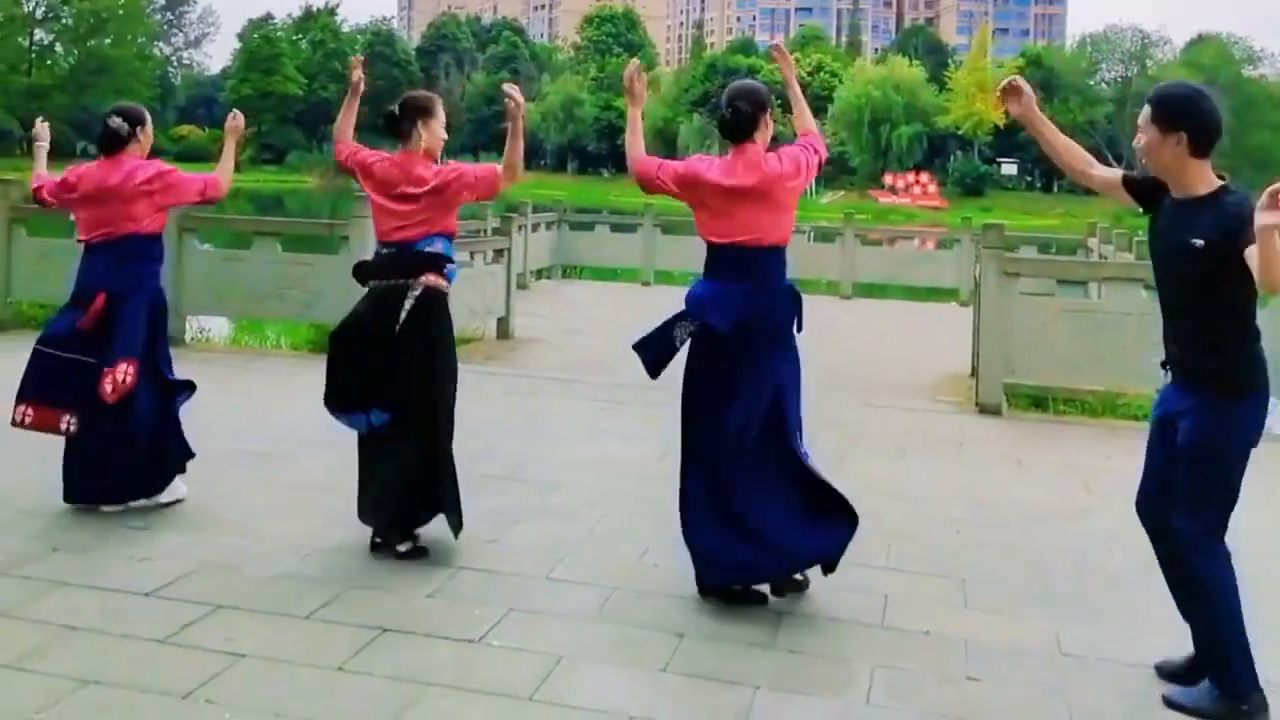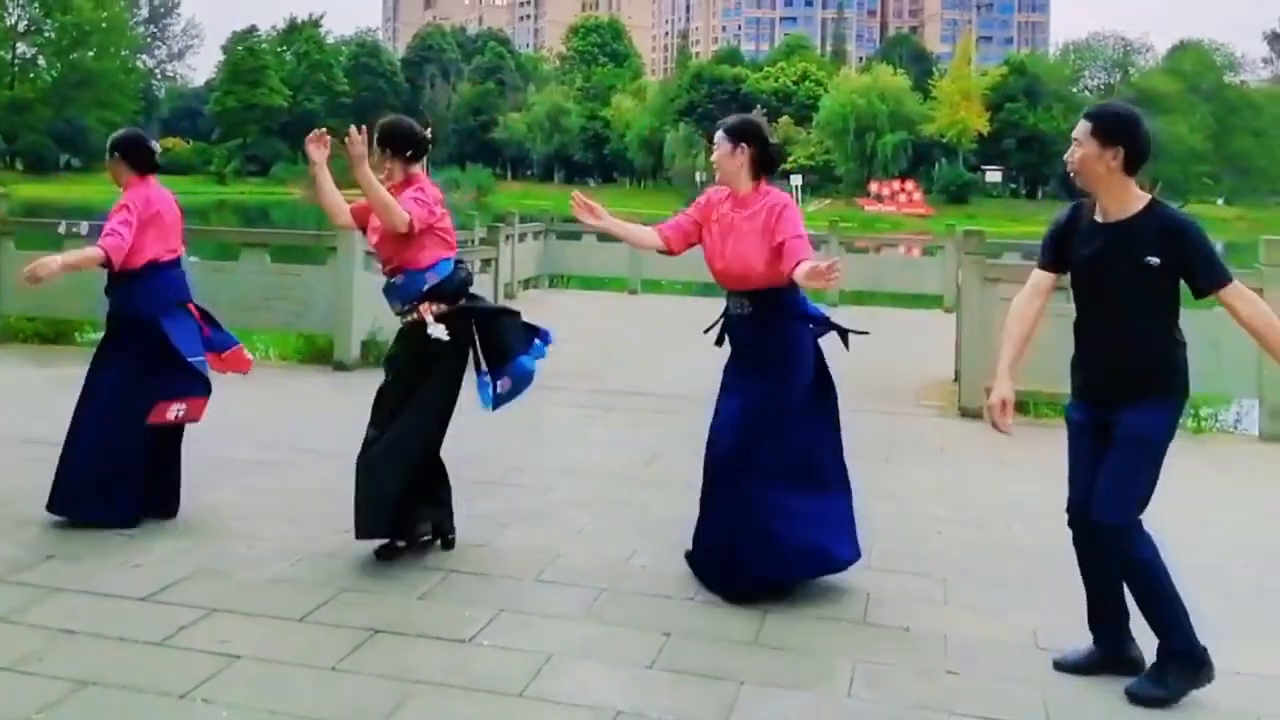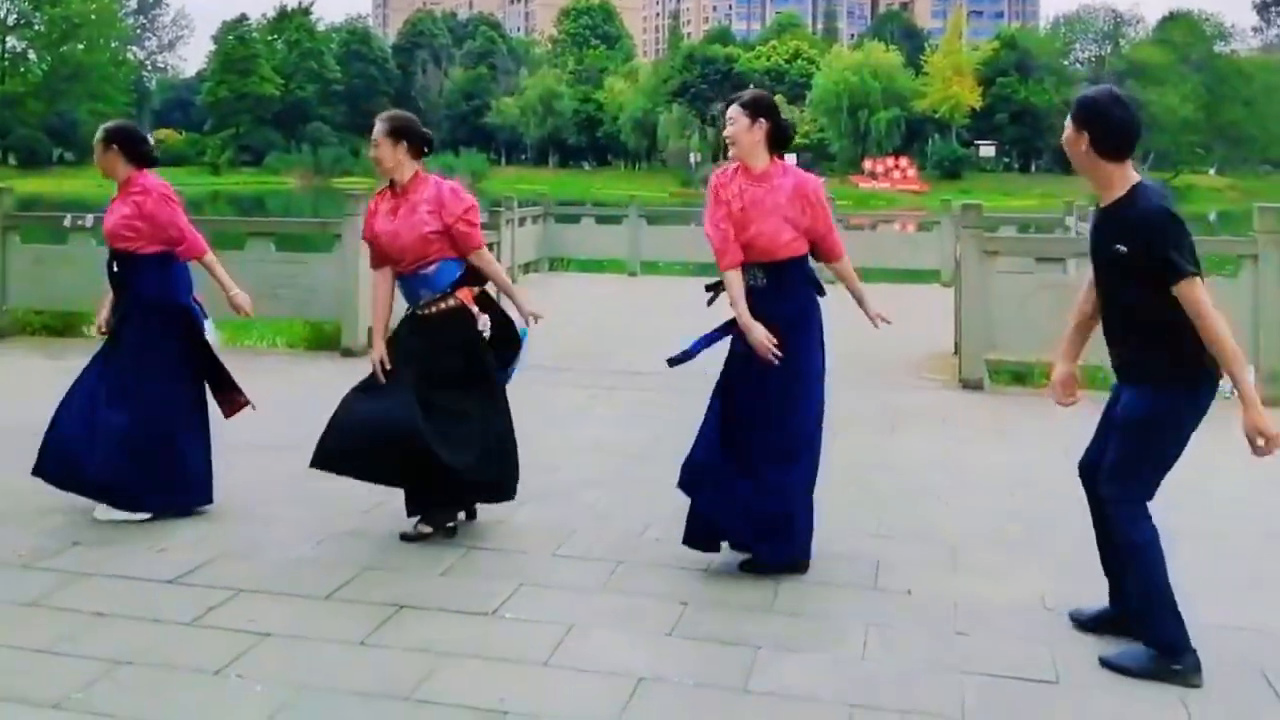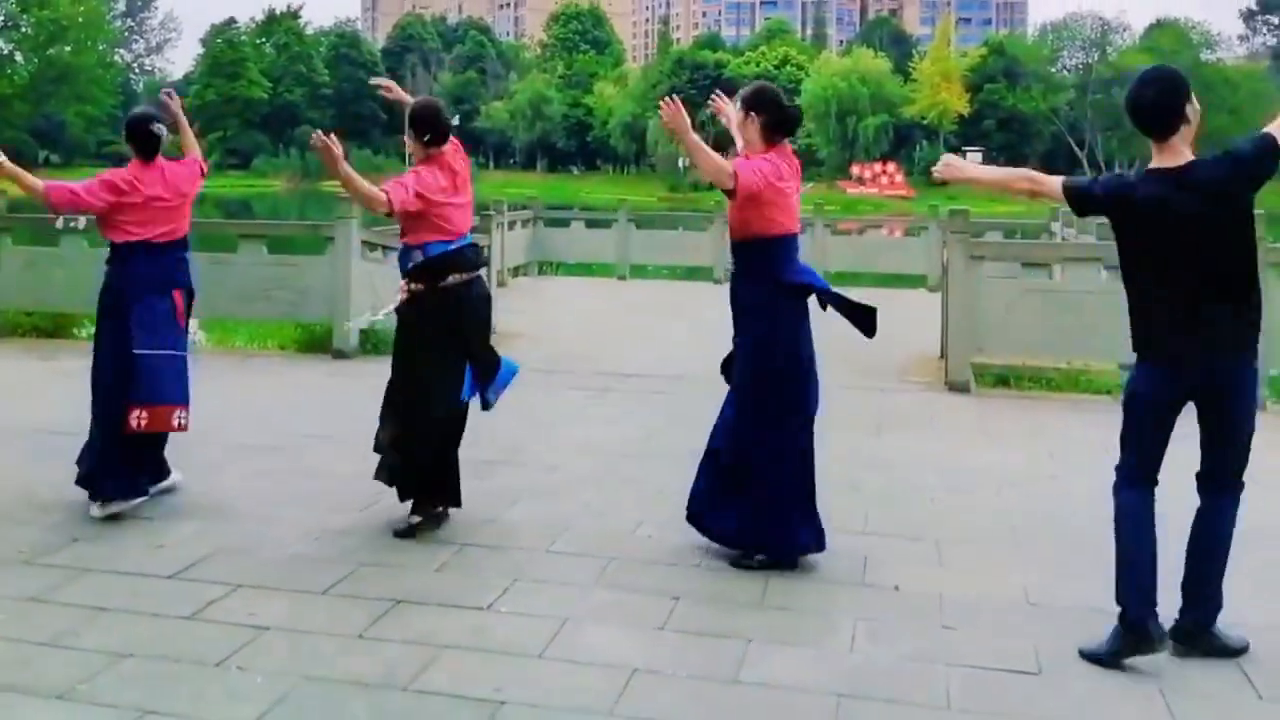
dt=0.4s
person 1, frame 1
right shoulder: (1162, 194)
right elbow: (1093, 173)
right wrist: (1033, 116)
right hip: (1183, 386)
left knee: (1195, 527)
right knee: (1157, 510)
right ankle: (1213, 647)
person 1, frame 2
left shoulder: (1170, 230)
right shoulder: (1071, 227)
right elbow: (1032, 295)
right wrist: (1003, 377)
left hip: (1149, 399)
right hip: (1088, 397)
left knee: (1113, 518)
right knee: (1083, 516)
left ankle: (1185, 653)
right ankle: (1111, 643)
person 1, frame 3
left shoulder: (1148, 216)
right shoulder: (1108, 212)
left elbow: (1203, 309)
right elbow: (1097, 288)
right wrist: (1066, 356)
left hip: (1172, 381)
right hip: (1158, 375)
left knee: (1121, 497)
right knee: (1099, 471)
left ankle: (1171, 649)
right ankle: (1128, 606)
person 1, frame 4
left shoulder: (1123, 191)
right shoulder: (1229, 174)
left elbow: (1034, 185)
left wrist: (965, 171)
left hip: (1160, 361)
right hip: (1231, 356)
left knee: (1135, 483)
right knee: (1220, 487)
left ankle: (1139, 621)
right ankle: (1198, 625)
person 2, frame 1
left shoulder: (705, 172)
right shoulder: (789, 168)
left elbow: (642, 169)
right elbow: (816, 143)
left wrist: (635, 106)
right wrist: (793, 83)
left hip: (717, 304)
right hip: (768, 307)
left knee: (715, 435)
right knee: (772, 432)
left ankle: (724, 570)
right ankle: (784, 560)
person 2, frame 2
left shoulder: (778, 205)
right shoulder: (714, 204)
left elbow: (799, 264)
right elbow: (664, 238)
left wrist: (812, 275)
right wrist: (605, 221)
left hip: (783, 342)
right hip: (746, 340)
left knee: (750, 454)
right knee: (743, 451)
left ankle: (771, 569)
person 2, frame 3
left shoulder: (802, 186)
right shoulder: (722, 182)
left elbow: (833, 251)
right elbow: (727, 256)
left wrist: (865, 303)
right wrist: (744, 319)
left hip: (793, 311)
right hip: (750, 316)
left knee: (784, 430)
right knee: (735, 422)
left ankle: (785, 548)
right ankle: (751, 529)
person 2, frame 4
left shoulder: (766, 170)
right shoulder: (778, 157)
left elbow: (724, 175)
right elbow: (738, 157)
left wrist: (683, 130)
right wrist: (728, 119)
left hip: (769, 300)
right hip: (776, 297)
left knee: (773, 417)
right knee: (755, 411)
left ankle: (780, 539)
right ankle: (758, 525)
person 3, frame 1
left shoulder: (377, 167)
right shoulder: (445, 175)
left elbow: (341, 147)
right elbow: (508, 175)
left wrist: (354, 94)
right wrist: (516, 120)
left hip: (384, 296)
right hip: (424, 299)
left knee: (387, 412)
right knee: (424, 410)
left ankle: (388, 520)
right ankle: (394, 525)
person 3, frame 2
left shoulder: (419, 194)
right shoulder: (390, 195)
left elbow: (398, 223)
right elbow: (344, 216)
left wrist: (360, 168)
right wrist: (319, 164)
left hip: (439, 323)
right hip: (425, 325)
left knee: (398, 428)
right knee: (412, 427)
left ankle: (409, 525)
right ankle: (436, 522)
person 3, frame 3
left shoulder: (444, 194)
right shoulder: (378, 206)
left elbow: (479, 255)
right elbow: (384, 277)
left wrist: (518, 299)
right wrist: (378, 339)
left hip: (457, 315)
right hip: (422, 318)
left knee: (438, 410)
left ankle: (441, 510)
right ankle: (452, 500)
person 3, frame 4
left shoulder: (415, 181)
right shoulder: (455, 160)
left elbow: (380, 200)
right elbow: (445, 130)
left wrist: (338, 162)
right wrist: (404, 97)
left hip: (430, 297)
right hip: (466, 290)
left knee: (421, 395)
right knee: (447, 393)
left ankle: (429, 497)
right ankle: (433, 496)
person 4, frame 1
left shoulder: (86, 175)
right shoulder: (151, 174)
left elbow: (42, 189)
right elbow: (217, 187)
left wrist: (41, 145)
right wrist: (232, 142)
left hip: (96, 282)
right hip: (133, 285)
left knee: (98, 382)
right knee: (144, 379)
left ankle: (96, 484)
right ankle: (150, 481)
person 4, frame 2
left shoulder: (132, 200)
right shoulder: (162, 197)
left elbow: (110, 249)
left wrist: (60, 263)
right wrist: (74, 263)
left hip: (142, 311)
right hip: (163, 307)
left knee: (114, 405)
right knee: (153, 403)
left ankle: (98, 501)
right ankle: (154, 499)
person 4, frame 3
left shoulder: (151, 191)
right shoulder: (124, 196)
left elbow: (193, 242)
right elbow: (123, 265)
left wrist: (229, 288)
right wrist: (108, 308)
left hip: (161, 308)
right hip: (144, 308)
left knee: (147, 395)
right knee: (125, 392)
left ankle: (139, 496)
right ankle: (136, 490)
person 4, frame 4
left shoulder: (117, 183)
right shoulder: (182, 176)
left elbow: (59, 196)
right elbow: (196, 157)
right wrist: (180, 117)
left hip: (129, 286)
right hip: (170, 288)
left knee: (119, 380)
right knee: (156, 380)
left ankle: (119, 483)
right ankle: (149, 473)
